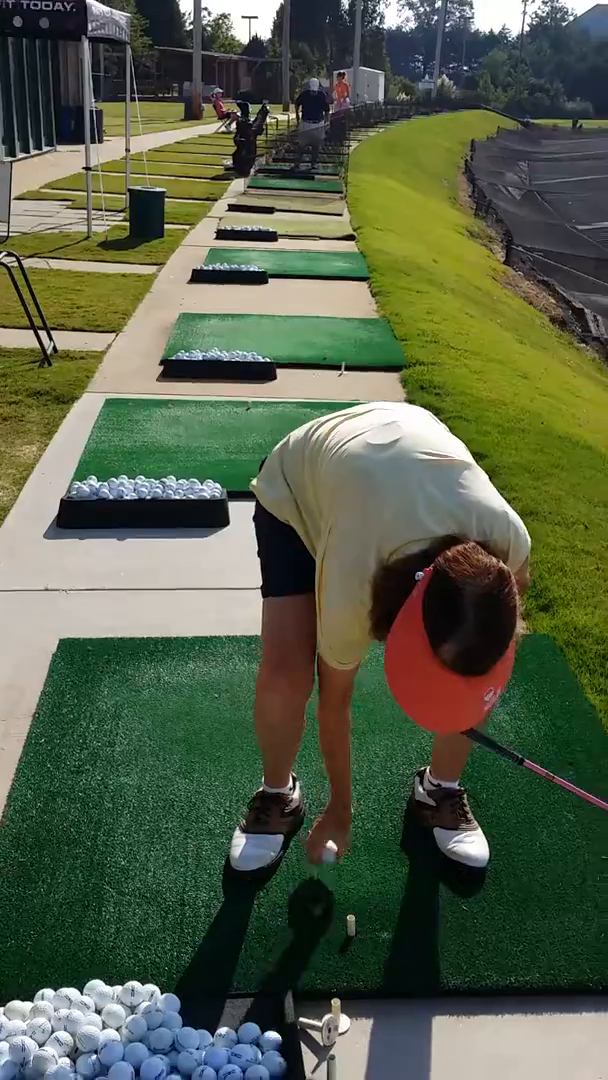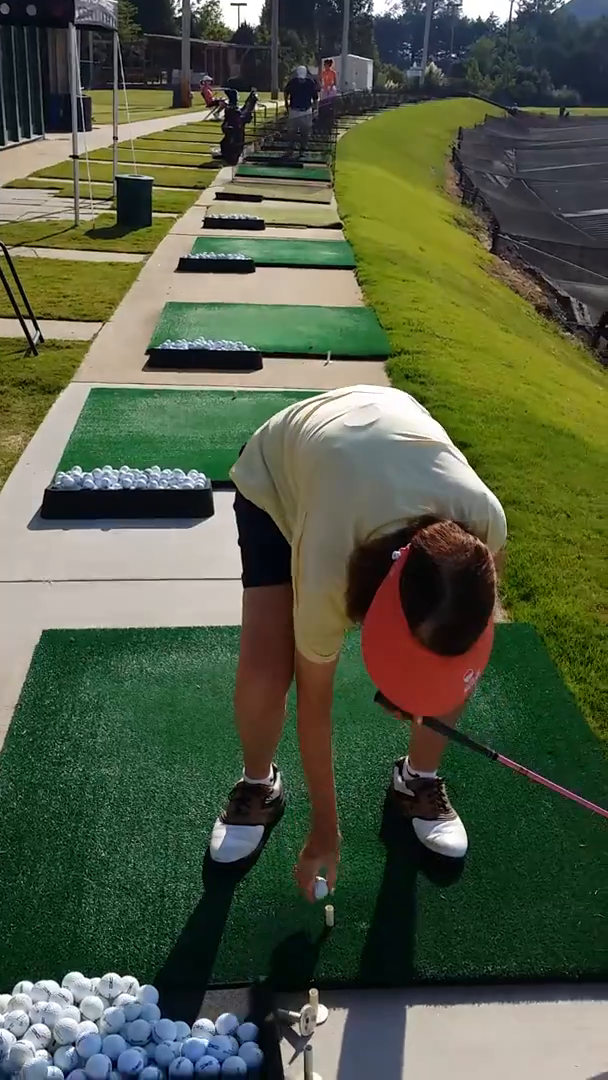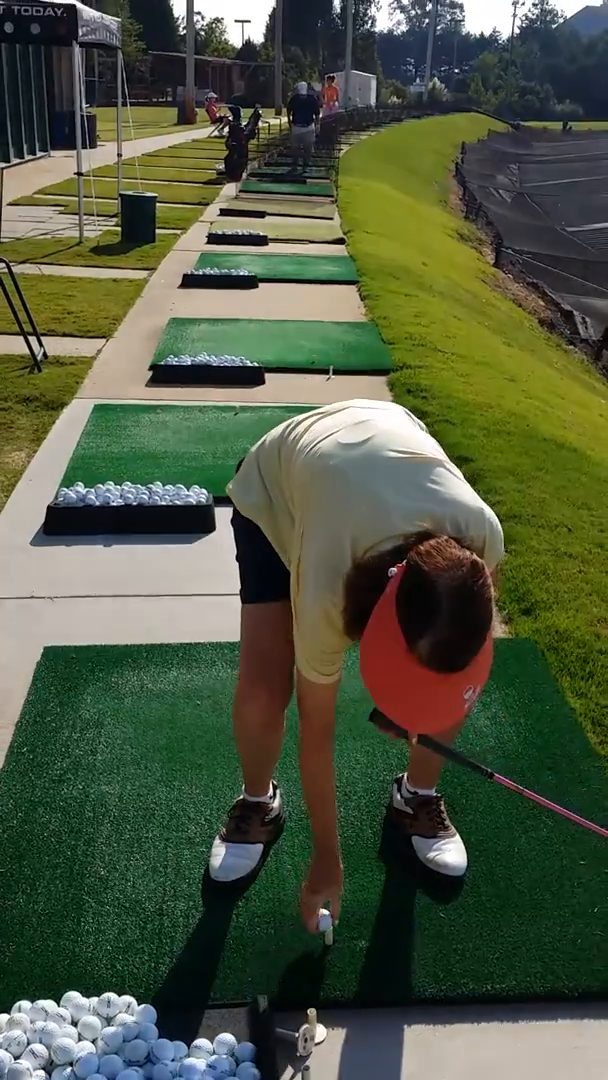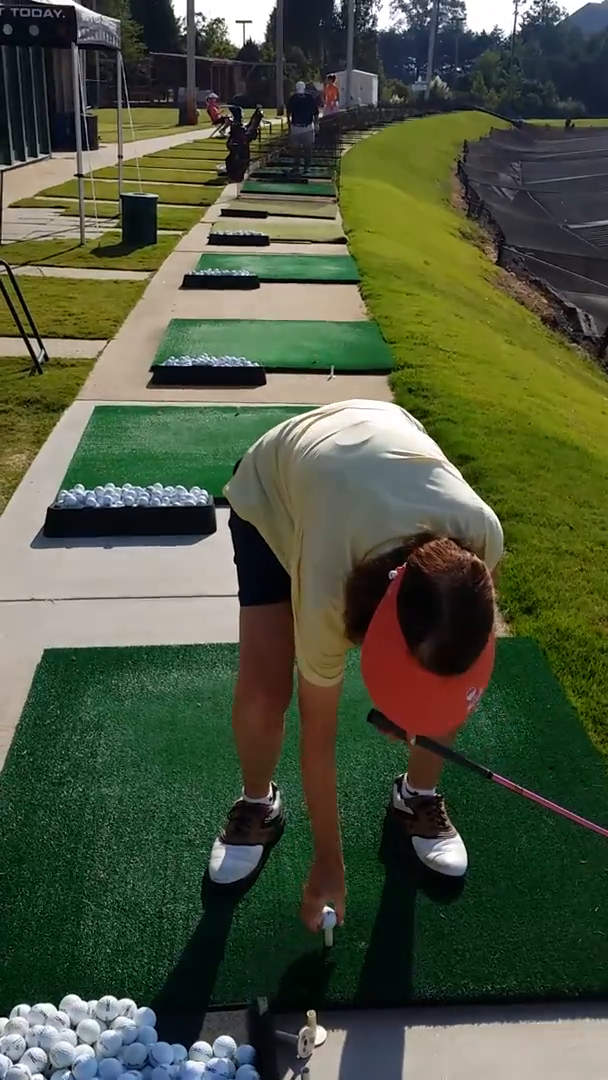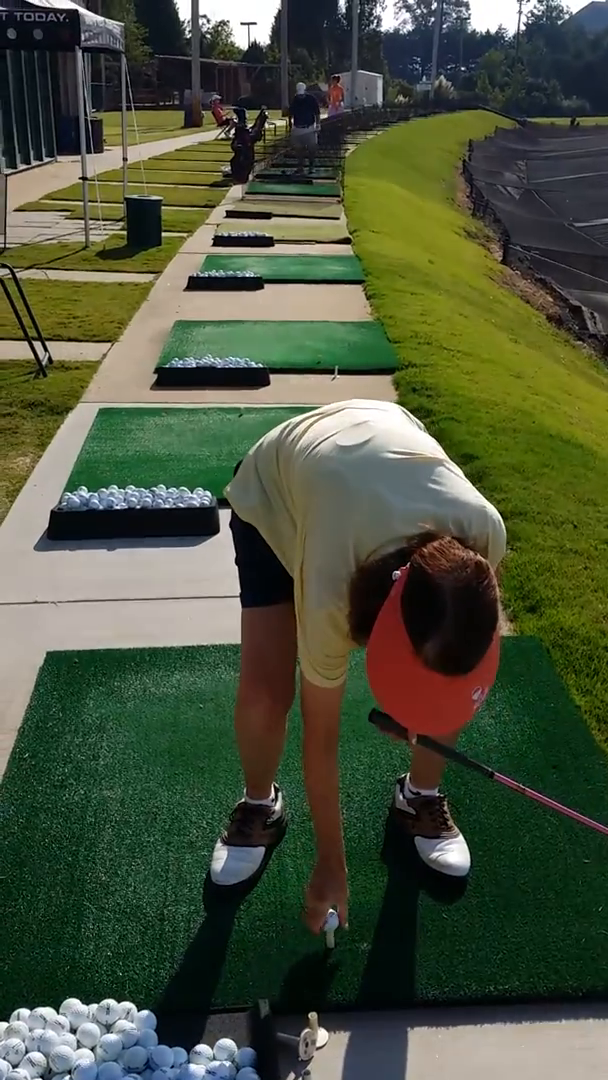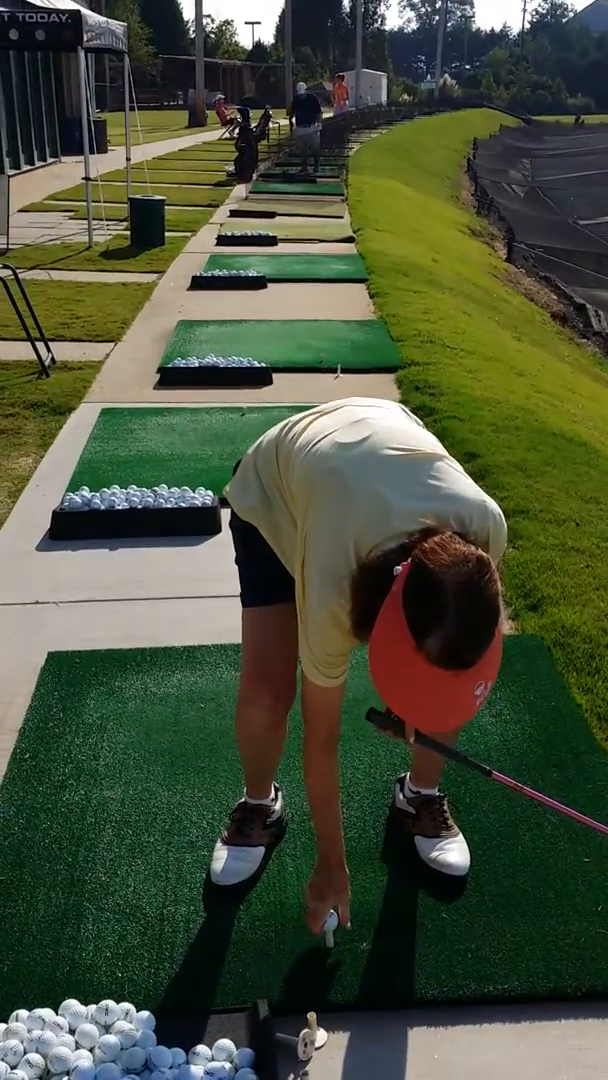
dt=0.2s
person 1, frame 1
left shoulder: (506, 535)
right shoulder: (351, 587)
right elbow: (334, 701)
right wrist: (340, 807)
right hip: (298, 485)
left knee: (472, 660)
right knee: (284, 675)
left ankle: (440, 789)
right ankle: (278, 794)
person 1, frame 2
left shoulder: (484, 518)
right shoulder: (327, 573)
right elbow: (313, 707)
left wrist: (421, 659)
right wrist: (324, 830)
right hip: (276, 470)
left knee: (452, 653)
right knee: (264, 667)
left ankle: (420, 780)
right ankle: (258, 787)
person 1, frame 3
left shoulder: (481, 533)
right shoulder: (325, 593)
right elbow: (317, 733)
left wrist: (425, 673)
right wrist: (326, 859)
right hip: (275, 487)
left knee: (450, 672)
right knee: (262, 686)
left ankle: (418, 798)
right ankle: (257, 804)
person 1, frame 4
left shoulder: (481, 531)
right shoulder: (327, 593)
right elbow: (318, 736)
left wrist: (423, 674)
right wrist: (328, 862)
right hip: (272, 488)
left knee: (450, 670)
right knee: (262, 689)
left ankle: (418, 798)
right ankle: (257, 806)
person 1, frame 5
left shoulder: (484, 529)
right shoulder: (331, 595)
right elbow: (321, 738)
left wrist: (425, 681)
right wrist: (330, 863)
right hip: (273, 489)
left knee: (451, 670)
right knee: (264, 691)
left ankle: (421, 797)
right ankle: (259, 806)
person 1, frame 6
left shoulder: (484, 524)
right shoulder: (333, 593)
right elbow: (321, 738)
left wrist: (418, 679)
right wrist: (331, 864)
right hip: (273, 491)
left knee: (451, 671)
right knee: (265, 691)
left ankle: (421, 796)
right ankle: (259, 806)
